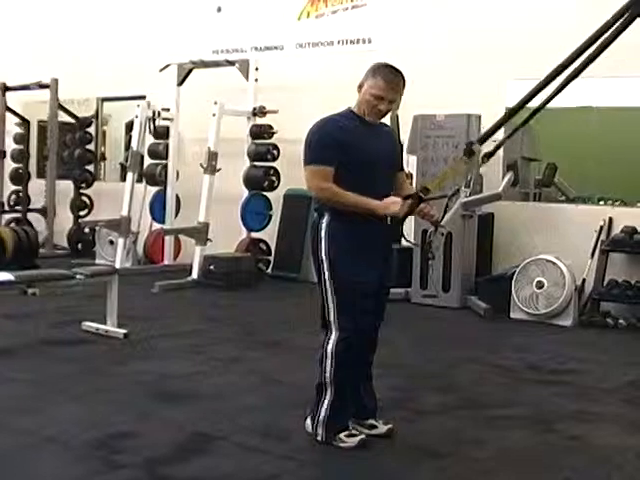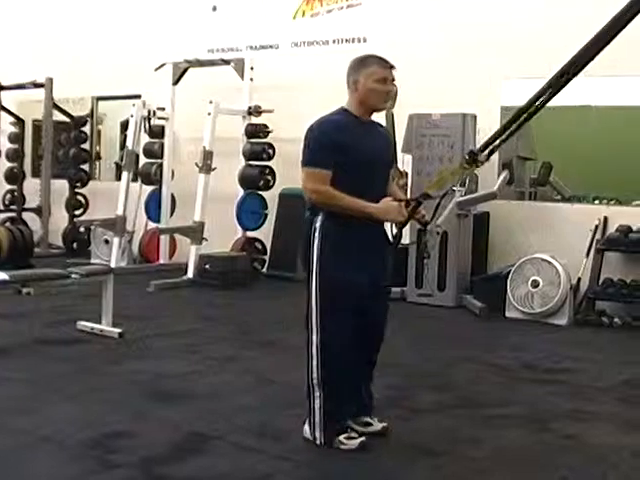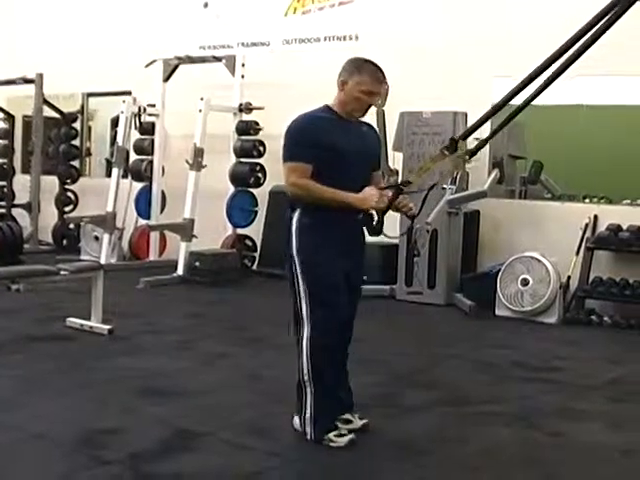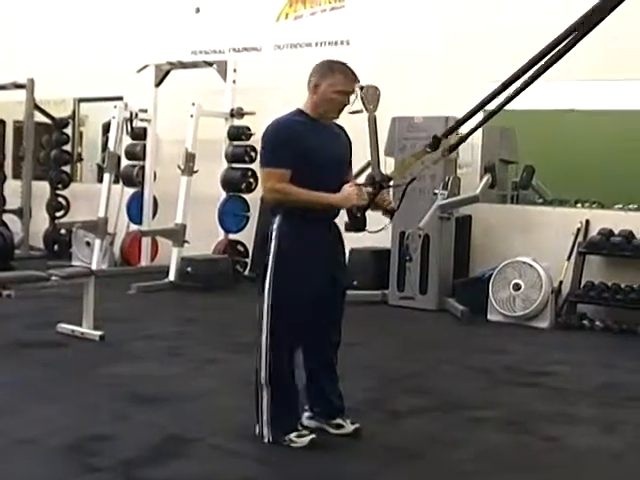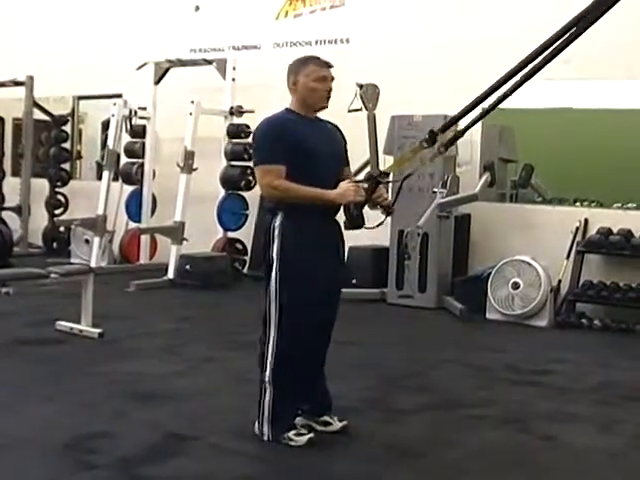
dt=0.4s
person 1, frame 1
left shoulder: (389, 137)
right shoulder: (329, 131)
left elbow: (398, 182)
right elbow: (319, 187)
left wrist: (417, 204)
right wrist: (378, 206)
left hip: (376, 239)
right hip: (339, 237)
left knee: (367, 330)
right knee: (344, 329)
left ankle: (360, 411)
right ankle: (326, 419)
person 1, frame 2
left shoulder: (382, 135)
right shoulder: (328, 130)
right elbow: (315, 190)
left wrist: (403, 205)
right wrist: (374, 209)
left hip: (371, 241)
right hip: (333, 240)
left knee: (370, 329)
right knee: (331, 334)
left ankle: (357, 408)
right ankle: (324, 422)
person 1, frame 3
left shoulder: (369, 134)
right shoulder: (308, 126)
left elbow: (373, 182)
right elbow: (295, 183)
left wrist: (392, 200)
right wrist: (354, 199)
left hip: (350, 235)
right hip: (313, 234)
left knee: (341, 325)
right knee: (319, 326)
left ankle: (338, 405)
right ankle: (315, 418)
person 1, frame 4
left shoulder: (339, 135)
right shoulder: (283, 131)
right elbow: (273, 190)
left wrist: (369, 197)
right wrist: (335, 199)
left hip: (328, 238)
right hip: (292, 239)
left knee: (326, 331)
right knee: (284, 332)
left ankle: (325, 409)
right ankle: (276, 421)
person 1, frame 5
left shoulder: (332, 132)
right shoulder: (275, 129)
left elbow: (343, 180)
right elbow: (271, 186)
left wrist: (366, 192)
right wrist: (332, 194)
left hip: (328, 234)
right hip: (293, 235)
left knee: (318, 327)
right knee: (286, 329)
left ankle: (314, 407)
right ankle: (275, 420)
